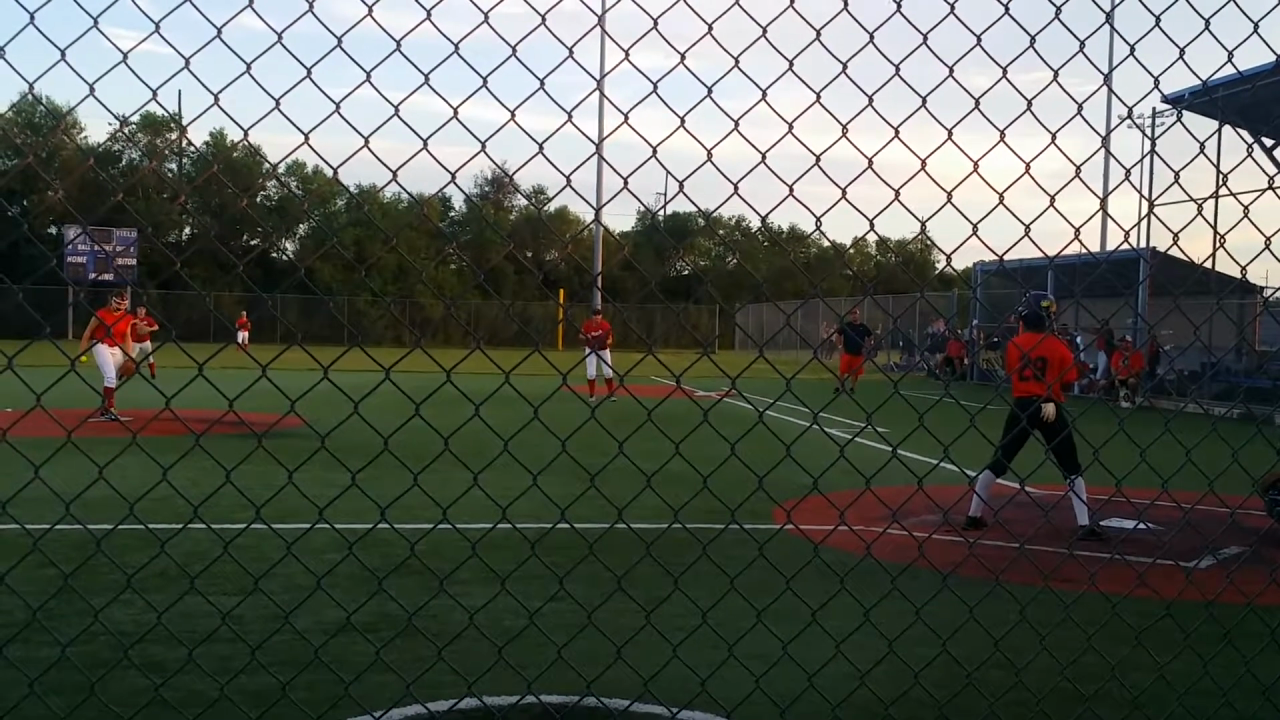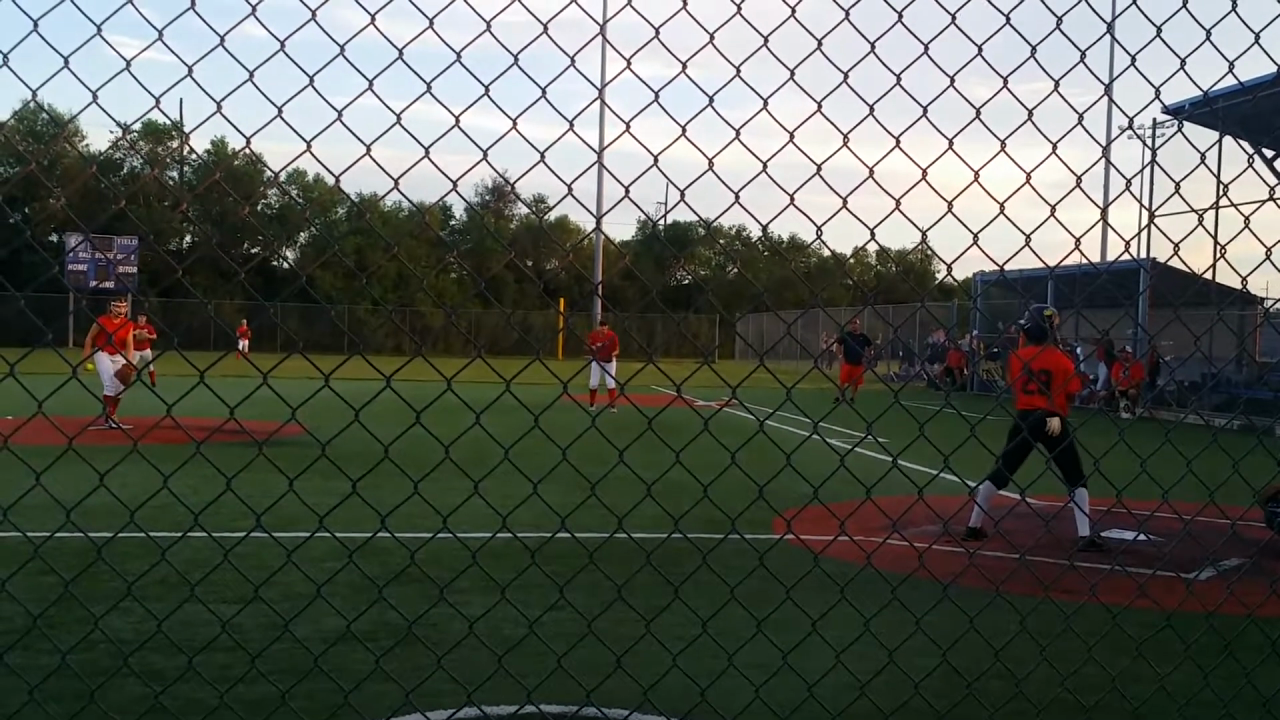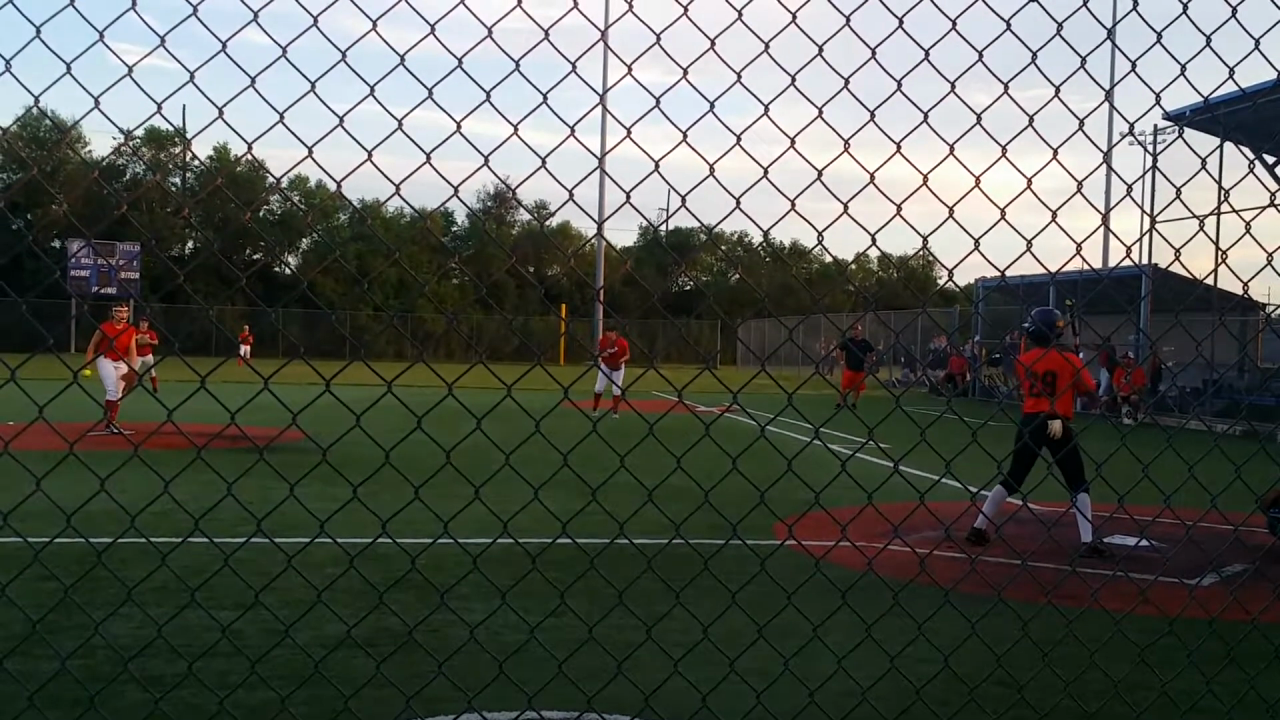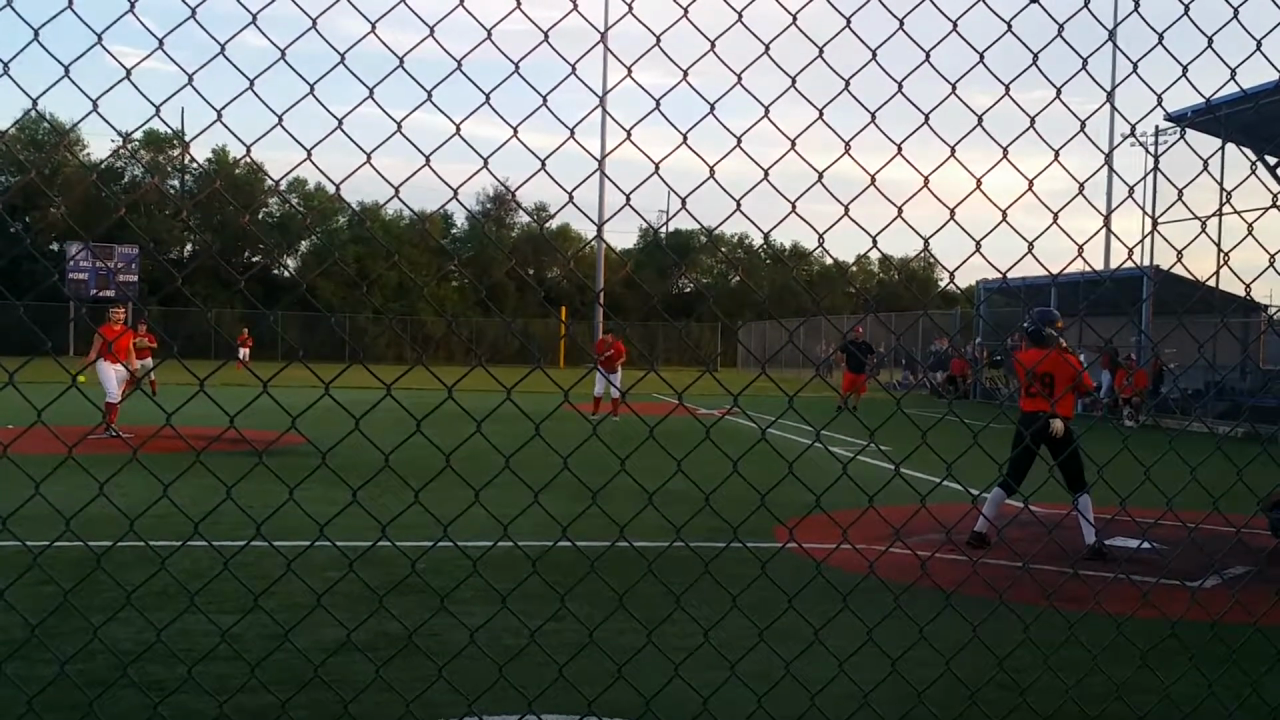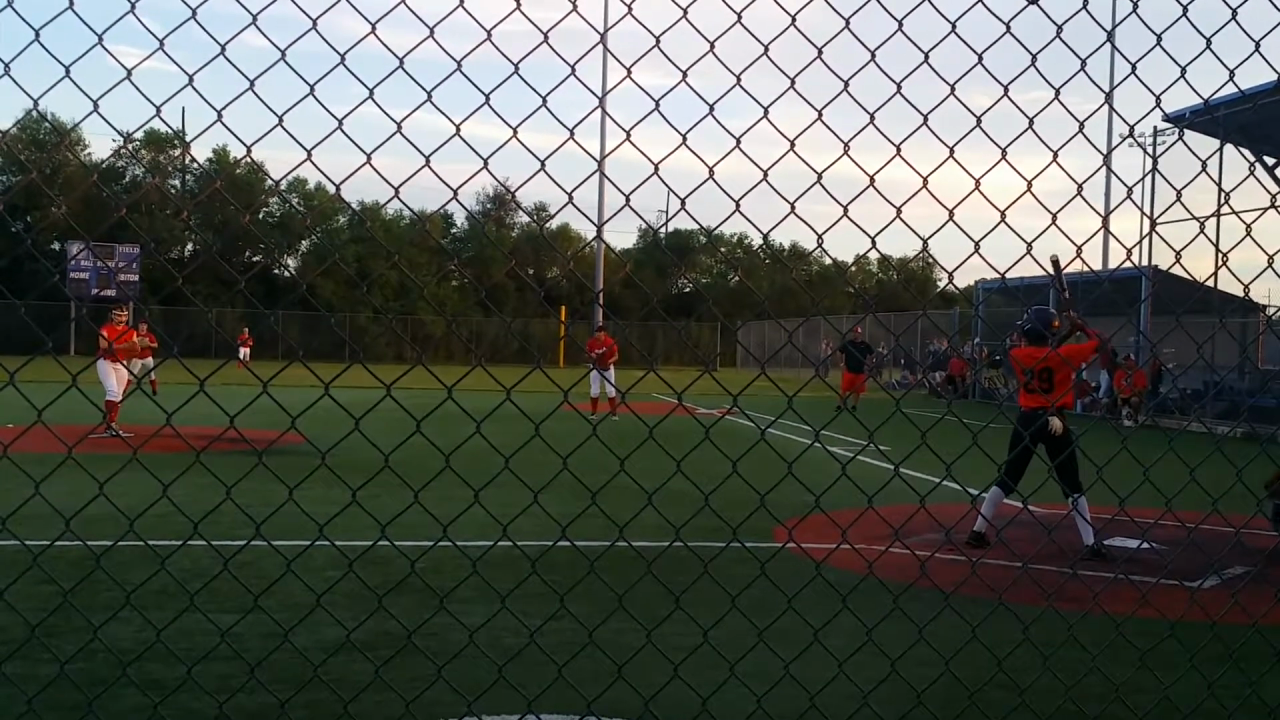
dt=0.4s
person 1, frame 1
left shoulder: (1013, 345)
right shoulder: (1059, 347)
right elbow: (1067, 381)
left hip: (1021, 407)
right hip: (1050, 409)
left knee: (999, 462)
right knee: (1072, 468)
left ankle: (973, 516)
right ankle: (1085, 525)
person 1, frame 2
left shoulder: (1016, 358)
right shoulder: (1062, 359)
right elbow: (1070, 395)
left hip: (1024, 420)
right hip: (1053, 422)
left knee: (999, 474)
right knee: (1076, 479)
left ankle: (973, 526)
right ankle: (1086, 536)
person 1, frame 3
left shoulder: (1023, 361)
right shoulder: (1070, 360)
right elbow: (1091, 393)
left hip: (1029, 424)
right hip: (1058, 425)
left knee: (1011, 479)
right knee: (1078, 485)
left ankle: (978, 529)
right ankle: (1088, 542)
person 1, frame 4
left shoulder: (1020, 359)
right shoulder: (1067, 361)
right elbow: (1088, 390)
left hip: (1028, 423)
right hip: (1057, 425)
left knee: (1009, 480)
right knee: (1079, 486)
left ankle: (978, 532)
right ankle: (1092, 544)
person 1, frame 5
left shoulder: (1017, 355)
right shoulder: (1063, 355)
right elbow: (1097, 342)
right wrist: (1079, 325)
left hip: (1026, 420)
right hip: (1054, 422)
left knee: (1007, 479)
right knee: (1072, 485)
left ankle: (977, 532)
right ankle: (1091, 545)
